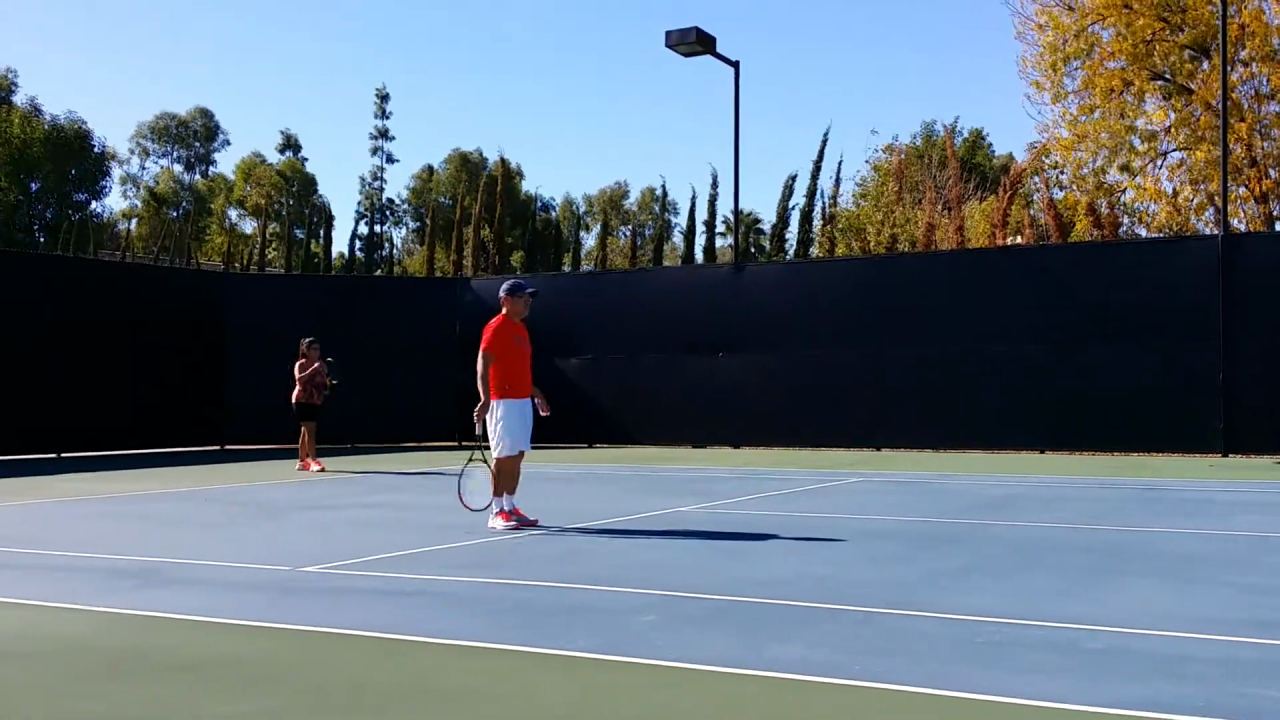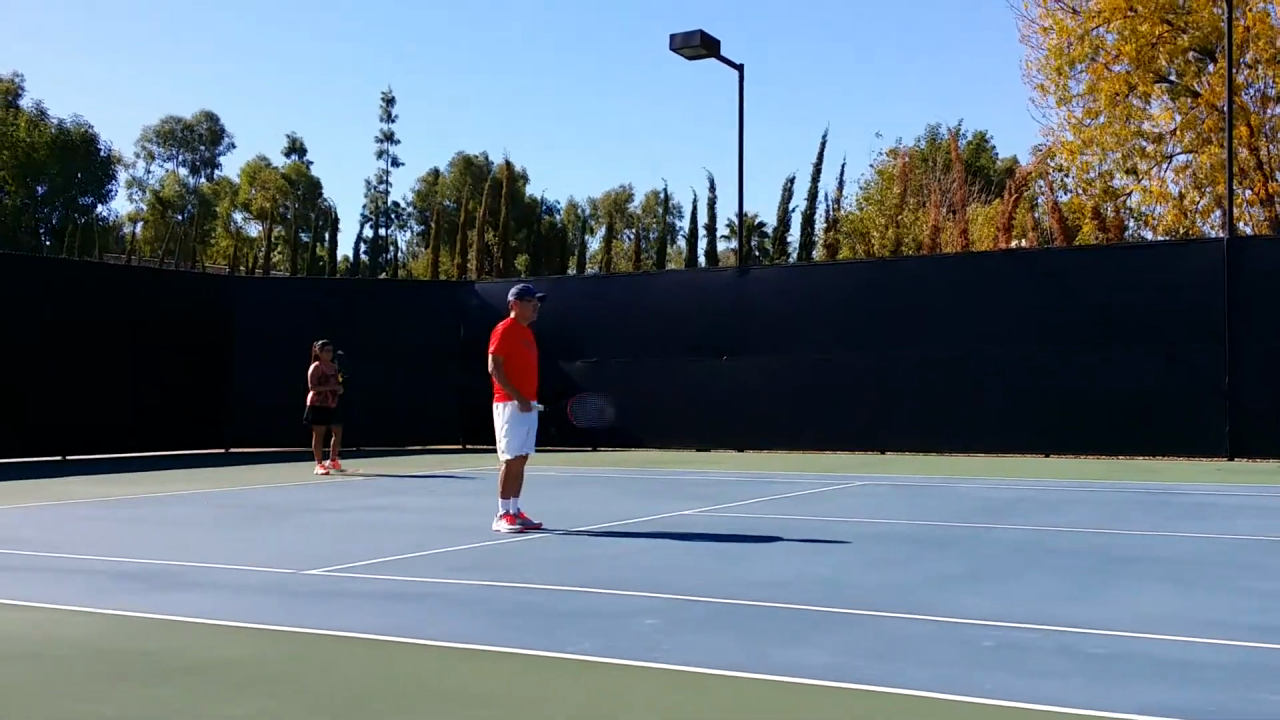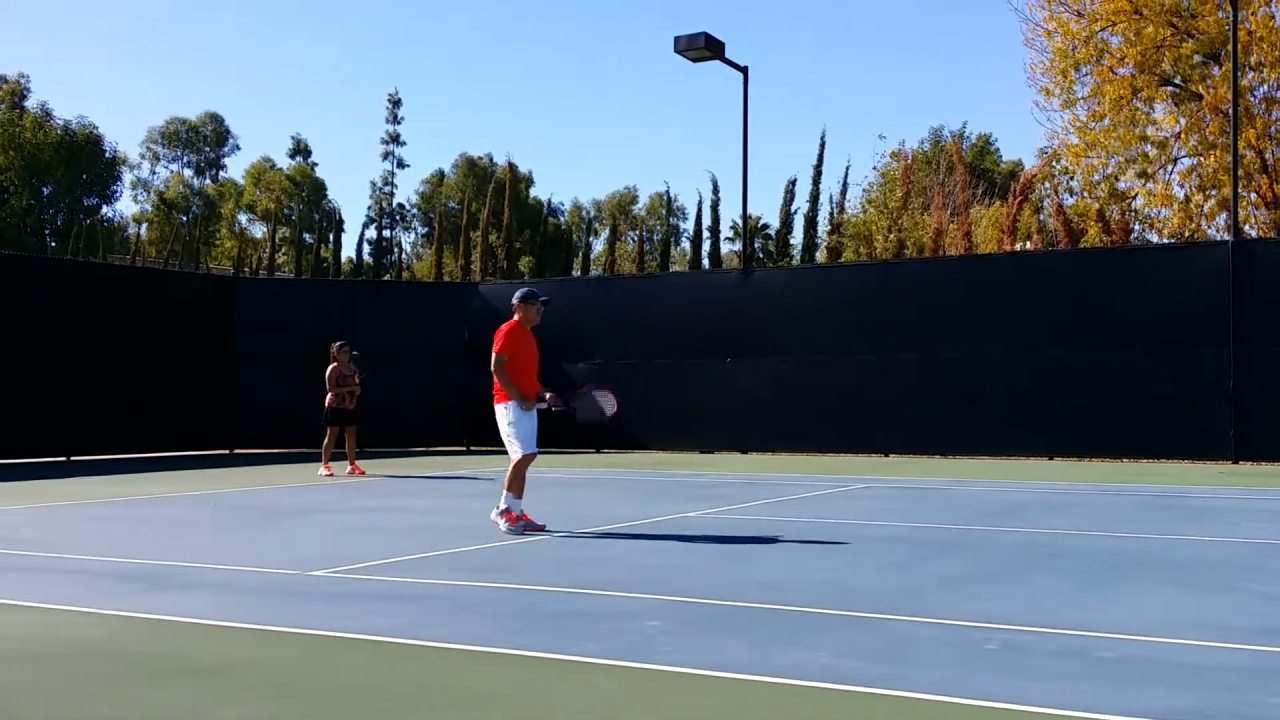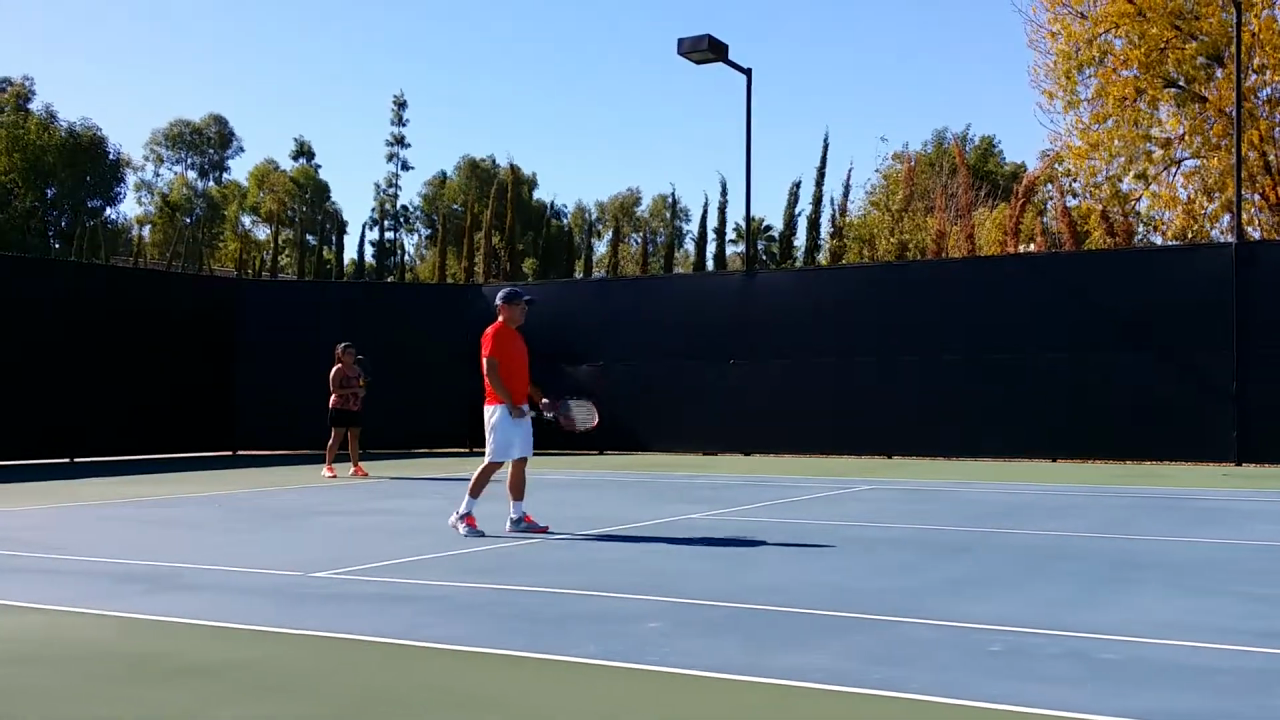
dt=0.5s
person 1, frame 1
left shoulder: (521, 328)
right shoulder: (496, 327)
right elbow: (483, 364)
left wrist: (537, 395)
right wrist: (485, 399)
left hip: (524, 401)
right hip: (504, 402)
left knee: (517, 456)
right knee: (503, 457)
left ankle: (510, 508)
right ankle: (497, 513)
person 1, frame 2
left shoulder: (527, 332)
right shoulder: (504, 330)
right elbow: (494, 368)
right wrist: (517, 398)
left hip: (528, 405)
right hip: (511, 404)
left knee: (521, 460)
right knee: (510, 460)
left ankle: (514, 512)
right ankle: (502, 516)
person 1, frame 3
left shoulder: (528, 335)
right shoulder: (508, 331)
right elbow: (497, 367)
left wrist: (543, 393)
right wrist: (520, 399)
left hip: (526, 405)
right hip: (510, 404)
left knee: (523, 458)
right knee: (526, 454)
left ankle: (515, 514)
right ankle: (502, 509)
person 1, frame 4
left shoulder: (516, 336)
right shoulder: (494, 333)
right elbow: (490, 372)
left wrist: (538, 398)
right wrist: (510, 404)
left hip: (520, 408)
right hip: (501, 408)
left knee: (520, 462)
right knee: (494, 461)
left ankle: (517, 517)
right ankle: (463, 514)
